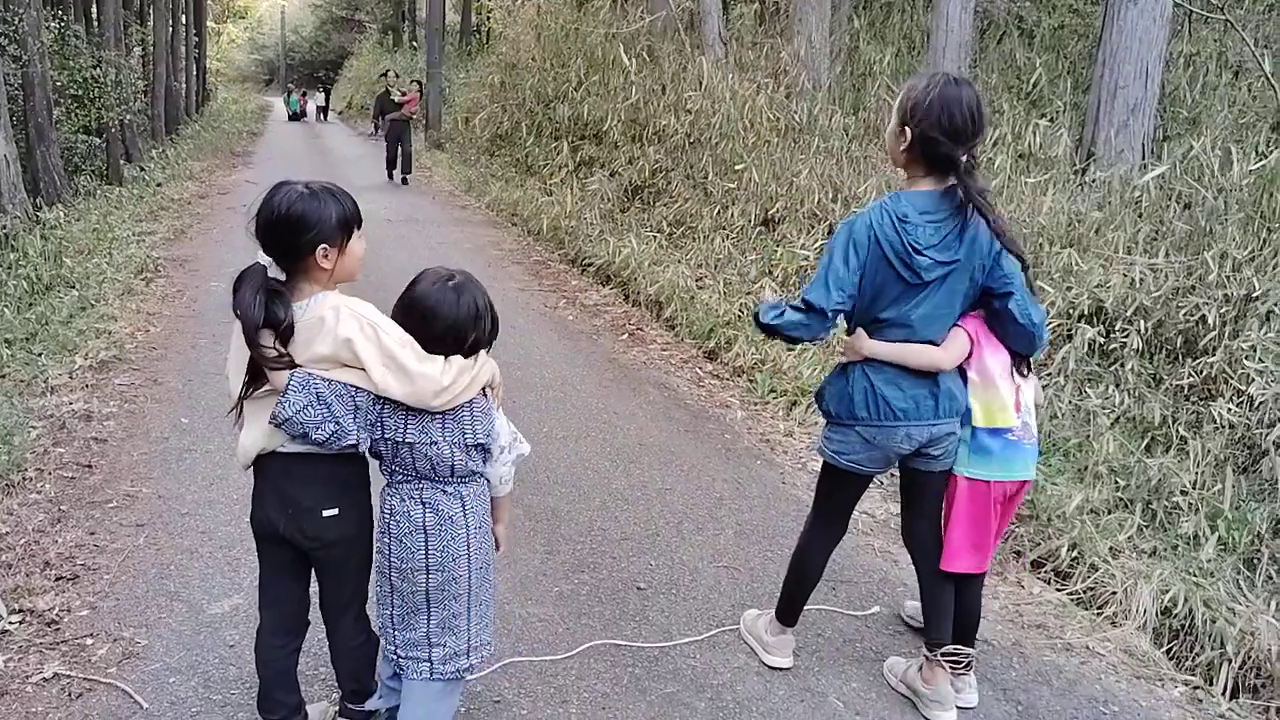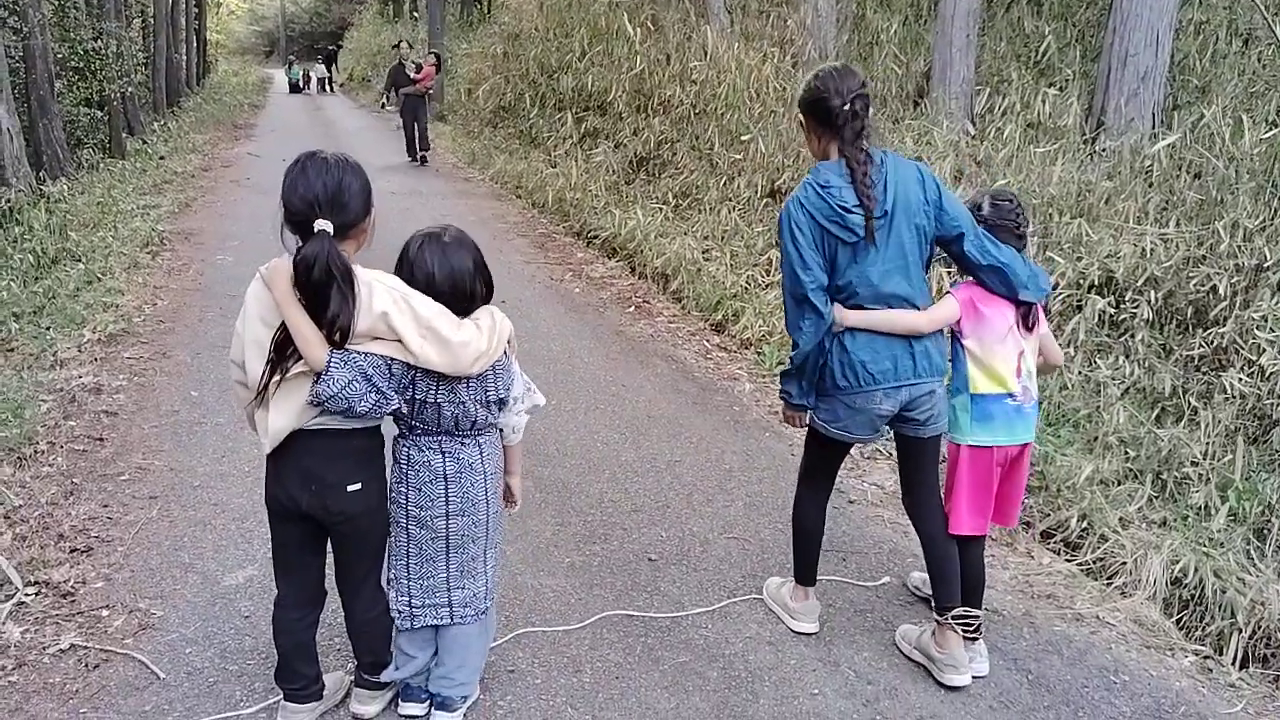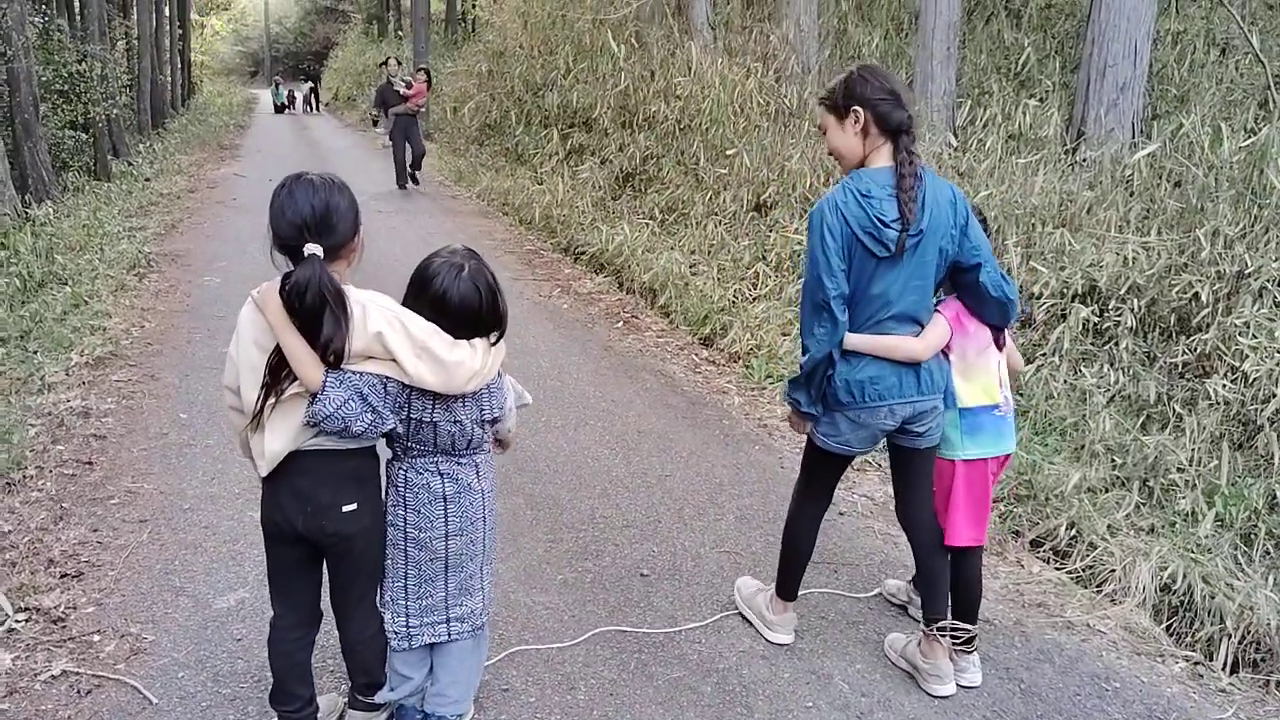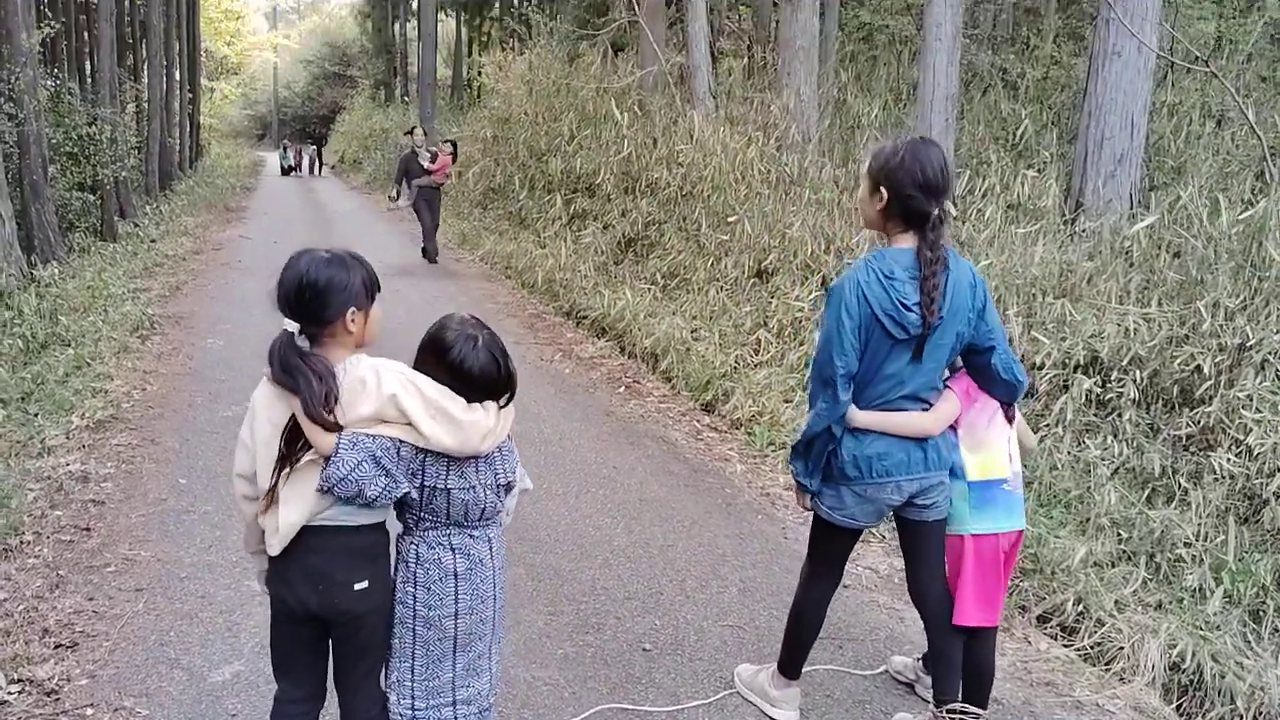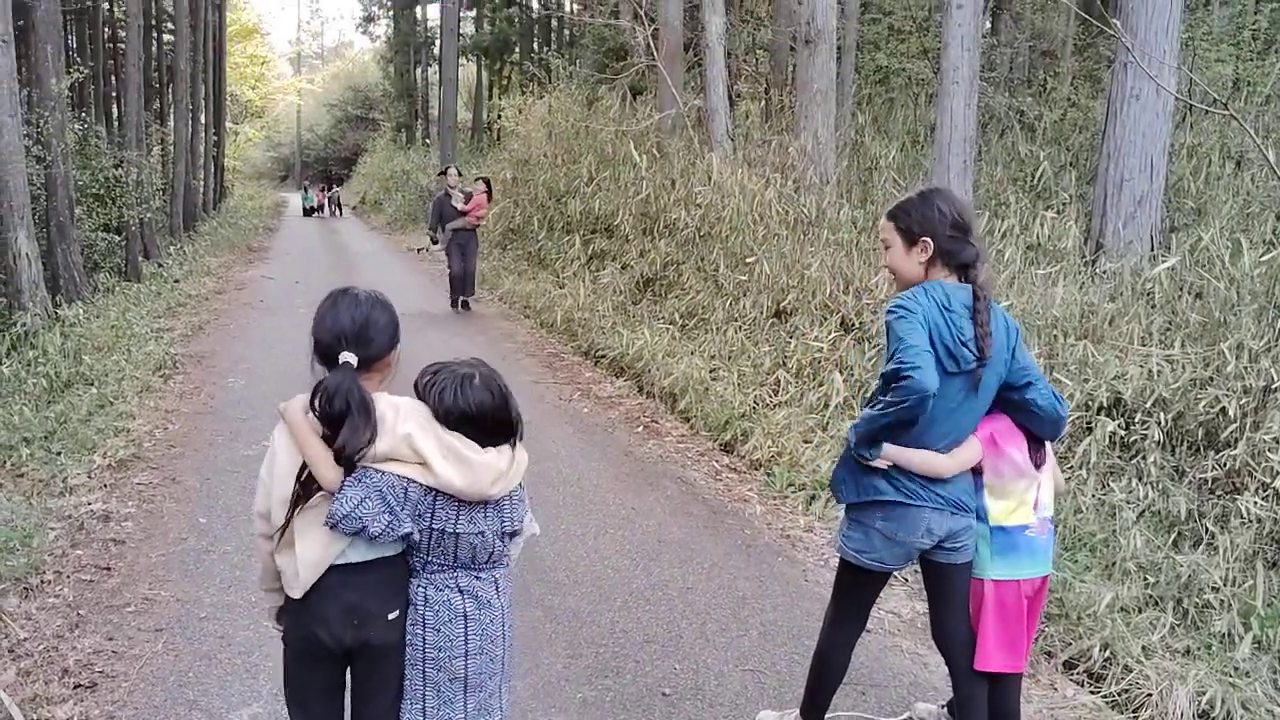
dt=1s
person 1, frame 1
left shoulder: (869, 226)
right shoulder: (982, 226)
left elbow: (814, 317)
right elbow: (1018, 316)
left wrist: (767, 314)
right wrist: (1030, 351)
left hip: (871, 409)
right hip: (940, 411)
left knee: (825, 524)
right knee: (927, 536)
left ankle: (780, 631)
person 1, frame 2
left shoulder: (804, 205)
right shoulder: (914, 179)
left elbow: (808, 310)
right elbow: (979, 250)
left wrist: (797, 390)
right wrist: (1035, 288)
left hip: (853, 376)
right hip: (922, 369)
left knee: (815, 483)
right knee: (925, 498)
left ankle: (802, 596)
right ankle: (949, 641)
person 1, frame 3
left shoulder: (837, 208)
right shoulder: (945, 199)
left elbow: (824, 317)
right elbow: (988, 287)
left wrist: (804, 396)
right wrist: (1008, 315)
left hip: (855, 390)
right hip: (922, 386)
left knee: (811, 498)
right knee: (920, 509)
left ankle: (780, 607)
right ankle: (936, 650)
person 1, frame 4
left shoulder: (858, 284)
right shoulder: (965, 280)
left elbow: (831, 390)
right elbow: (1002, 370)
left wrist: (806, 467)
right wrist: (1005, 413)
left hip: (861, 464)
right hip: (930, 462)
left knee: (821, 576)
right knee: (932, 588)
person 1, frame 5
left shoulder: (912, 307)
right shoulder: (998, 322)
left elbow: (917, 385)
right elbow: (1048, 410)
left wrist: (864, 434)
left hip: (891, 504)
right hip: (957, 505)
left knee: (844, 620)
right knee: (956, 632)
person 2, frame 1
left shoulder: (258, 311)
right shoulder: (350, 322)
left elbow: (245, 389)
right elbow: (429, 383)
right wrist: (484, 369)
left hip: (271, 486)
right hip: (334, 490)
left knee: (279, 614)
right knee: (346, 612)
person 2, frame 2
left shoulder: (266, 286)
right shoulder: (379, 296)
left elbow: (243, 374)
right elbow: (461, 348)
right wrist: (496, 323)
left hip: (286, 464)
right hip: (352, 464)
left knee: (295, 588)
right knee: (362, 583)
person 2, frame 3
left shoulder: (257, 312)
right shoulder: (373, 317)
left elbow: (237, 400)
right elbow: (459, 369)
right wrist: (492, 347)
left hip: (282, 487)
right hip: (349, 485)
left knee: (291, 611)
right knee: (357, 605)
person 2, frame 4
left shoulder: (273, 388)
right shoulder: (385, 385)
left elbow: (247, 484)
right elbow: (472, 431)
left wrist: (265, 559)
right wrist: (500, 413)
left hip: (292, 561)
right hip: (360, 561)
person 2, frame 5
left shoulder: (294, 423)
right shoulder: (405, 422)
left elbow: (268, 522)
right elbow: (484, 477)
left wrist: (276, 597)
right wrist: (515, 454)
left hip: (313, 599)
right hip: (383, 594)
person 3, frame 1
left shoulder: (378, 396)
right shoulder: (479, 409)
left elbow: (294, 390)
right elbow: (499, 477)
right wrist: (500, 524)
left hip: (402, 529)
right hip: (461, 533)
left knee: (403, 623)
right knee: (446, 638)
person 3, frame 2
left shoulder: (400, 357)
right shoulder: (494, 354)
left elbow: (325, 362)
right elbow: (511, 424)
left wrist: (283, 291)
right wrist: (513, 474)
left hip: (416, 483)
right hip: (476, 485)
left knee: (414, 580)
right knee: (468, 583)
person 3, frame 3
left shoulder: (397, 380)
right shoulder: (487, 379)
left elbow: (320, 383)
right elbow: (504, 427)
left wrist: (276, 315)
right wrist: (501, 440)
left hip: (412, 506)
right hip: (469, 506)
left knee: (409, 600)
right knee: (463, 601)
person 3, frame 4
left shoulder: (410, 448)
right shoulder: (499, 446)
left elbow: (331, 446)
right elbow: (503, 510)
left hip: (424, 582)
right hip: (481, 581)
left knee: (417, 682)
right knee: (471, 677)
person 3, frame 5
left shoulder: (419, 489)
right shoulder: (508, 486)
left elbow: (338, 482)
right elbow: (511, 545)
left wrist: (296, 417)
left hip: (434, 622)
right hip: (488, 619)
person 4, frame 1
left shoulder: (972, 325)
left elbow: (941, 358)
right elbow: (1035, 395)
left wrist: (870, 347)
left hip: (981, 460)
right hip: (1020, 457)
left knee: (965, 561)
right knee: (973, 556)
left ankle: (959, 675)
person 4, frame 2
left shoulder: (968, 295)
right shoulder: (1027, 297)
left elbow: (922, 322)
right elbow: (1055, 358)
left wrist: (850, 316)
left hip: (980, 430)
right hip: (1019, 427)
left knee: (967, 530)
right knee: (972, 522)
left ankle: (970, 641)
right ankle: (951, 587)
person 4, frame 3
left shoulder: (952, 310)
left elbow: (918, 349)
right elbow: (1015, 364)
left wrist: (845, 339)
left hip: (967, 441)
right hip: (995, 433)
left knee: (964, 542)
right knee: (944, 522)
left ankle: (964, 653)
right ankle: (923, 592)
person 4, frame 4
left shoulder: (964, 384)
left elbow: (931, 424)
right elbow: (1029, 442)
left wrist: (860, 418)
left hip: (978, 518)
right hip: (1006, 513)
left knee: (976, 618)
right knee: (964, 601)
right ankle: (932, 669)
person 4, frame 5
left shoulder: (992, 428)
left elbow: (945, 466)
right elbow: (1058, 484)
left wrist: (881, 449)
left hip: (1002, 561)
right hip: (1034, 555)
left knee: (1001, 661)
right knee: (992, 650)
